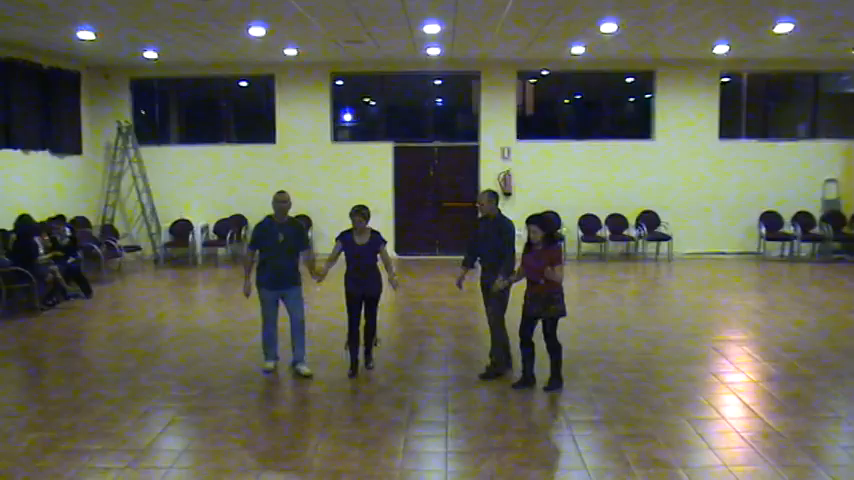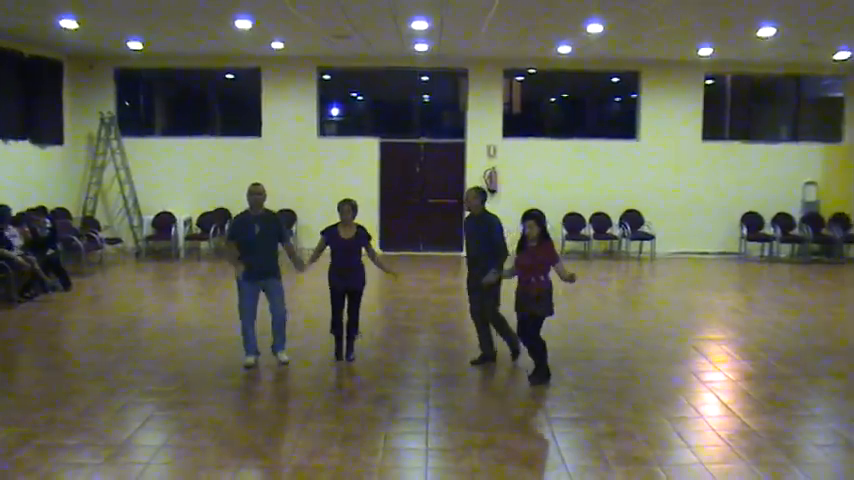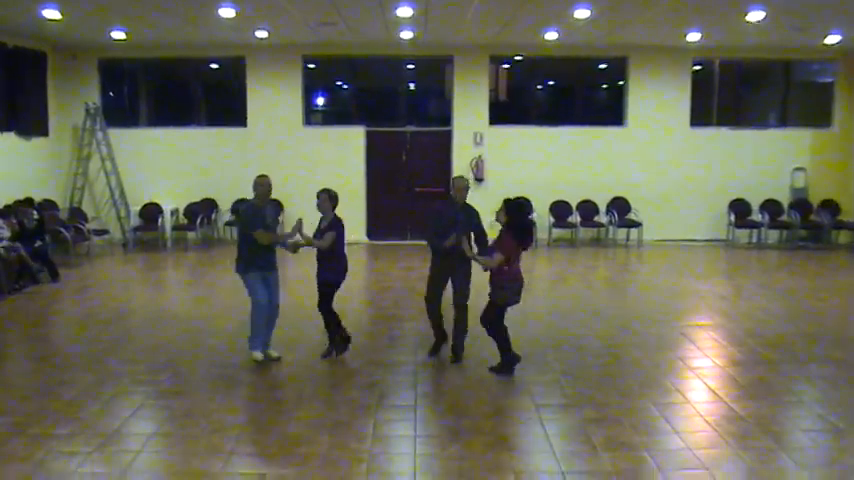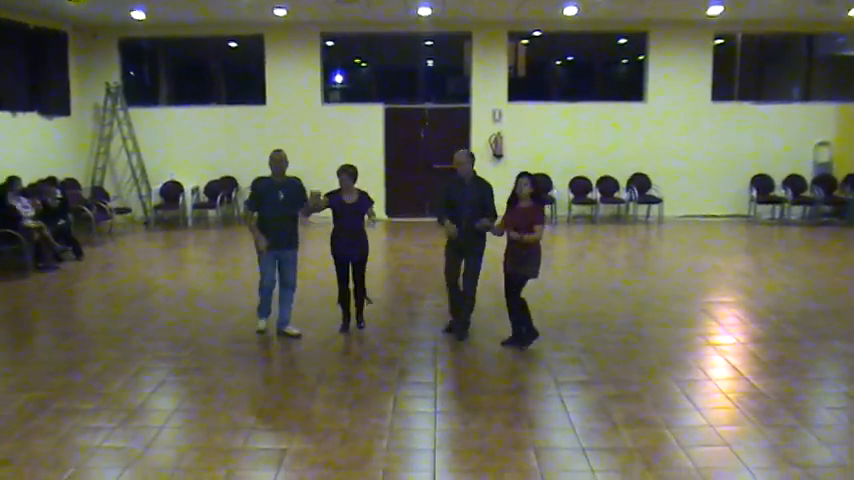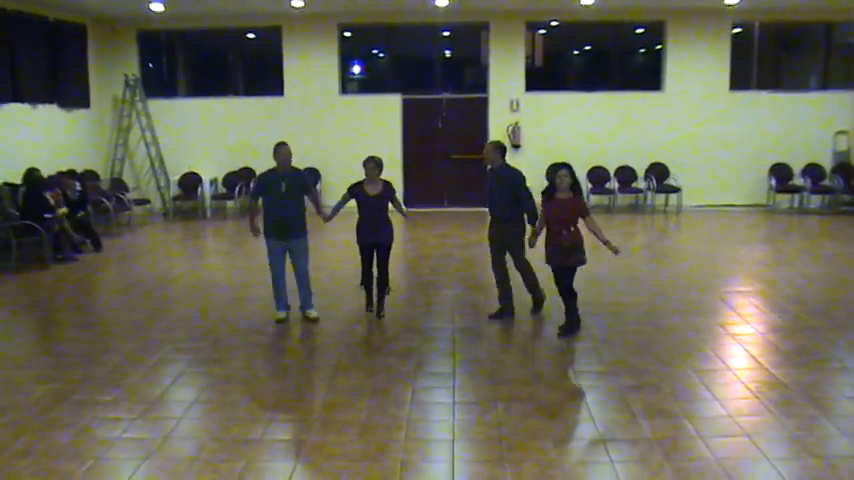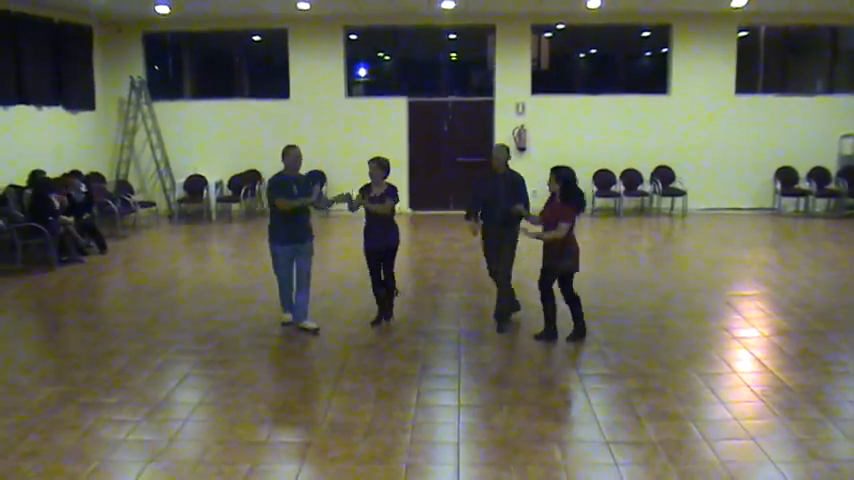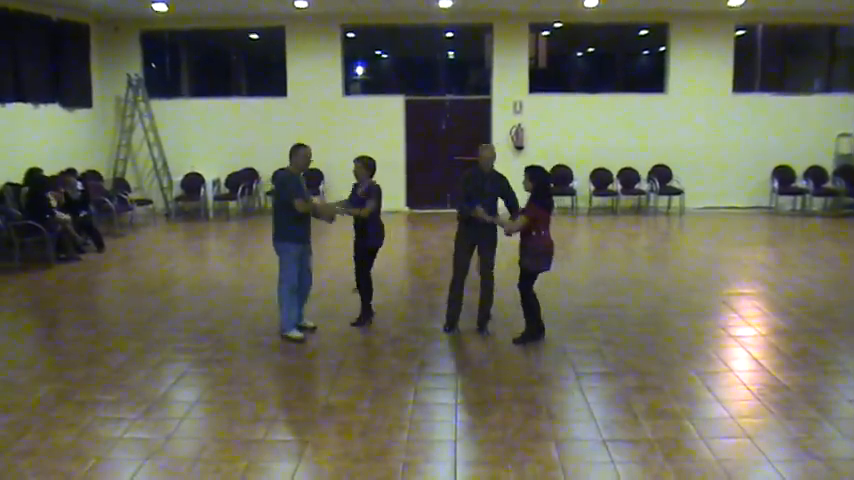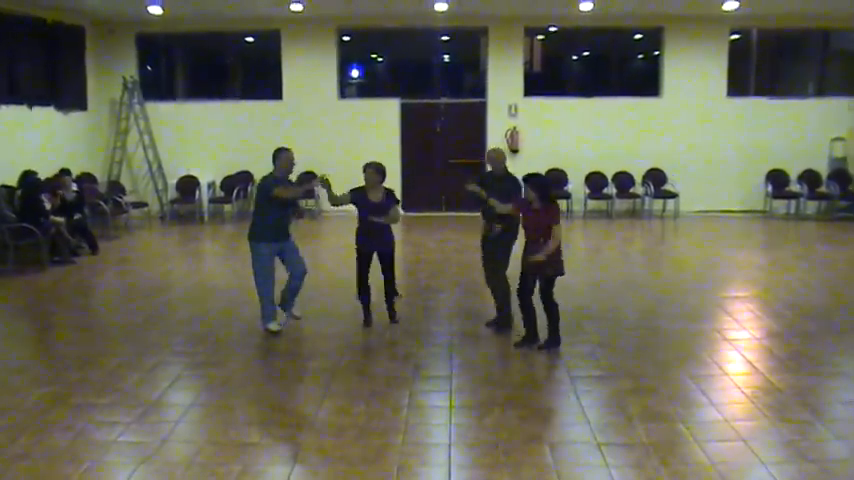
dt=0.7s
person 1, frame 1
left shoulder: (297, 227)
right shoulder: (262, 227)
left elbow: (307, 253)
right elbow: (251, 254)
left wrist: (313, 270)
right wrist: (247, 280)
left hip: (292, 283)
right hip: (267, 283)
left knee: (298, 321)
right knee: (269, 323)
left ankle: (299, 362)
right ankle: (270, 358)
person 1, frame 2
left shoulder: (274, 219)
right shoulder: (239, 221)
left elbow: (286, 243)
right elbow: (230, 245)
left wrist: (296, 260)
right wrist: (236, 265)
left hip: (271, 274)
right hip: (247, 276)
left knee: (279, 312)
right knee: (247, 317)
left ankle: (279, 348)
right ankle: (251, 353)
person 1, frame 3
left shoulder: (270, 209)
right shoulder: (248, 211)
right elbow: (263, 238)
left wrist: (287, 243)
right wrist: (289, 236)
left hip: (269, 267)
right hip: (251, 268)
left knee: (273, 308)
right knee: (261, 304)
left ankle: (264, 346)
right ankle: (255, 346)
person 1, frame 4
left shoulder: (295, 185)
right shoulder: (260, 186)
left elbow: (303, 211)
right elbow: (249, 214)
right wrist: (257, 236)
left hip: (289, 243)
right hip: (267, 243)
left knee: (289, 284)
right knee: (267, 282)
left ankle: (284, 324)
right ankle: (263, 316)
person 1, frame 5
left shoulder: (299, 175)
right shoulder: (264, 179)
left elbow: (312, 195)
right elbow: (253, 201)
left wrist: (320, 212)
right wrist: (253, 224)
left hip: (298, 233)
right hip: (274, 235)
left knee: (302, 271)
right knee: (277, 273)
left ankle: (307, 307)
right ankle: (282, 309)
person 1, frame 6
left shoulder: (304, 181)
right shoulder: (275, 182)
left elbow: (316, 203)
right elbow: (283, 205)
right wrist: (308, 200)
left hip: (303, 237)
right hip: (281, 239)
left knee: (304, 278)
right knee: (284, 278)
left ankle: (301, 318)
right ankle: (287, 311)
person 1, frame 7
left shoulder: (298, 179)
right shoulder: (285, 179)
right elbow: (301, 207)
left wrist: (323, 214)
right wrist: (324, 209)
left hip: (302, 239)
right hip: (287, 240)
left knee: (305, 281)
right knee: (289, 283)
left ankle: (297, 318)
right ankle: (288, 327)
person 1, frame 8
left shoulder: (289, 184)
right shoulder: (267, 182)
left elbow: (293, 208)
right elbow: (285, 194)
right wrist: (309, 186)
left hip: (283, 237)
right hip: (262, 240)
left knee: (299, 270)
right knee: (266, 281)
left ankle: (286, 304)
right ankle: (269, 319)
person 2, frame 1
left shoulder: (505, 225)
right shoulder: (482, 223)
left elbow: (508, 255)
right elbow: (473, 249)
left wrist: (501, 278)
right wrist: (463, 272)
left hip: (501, 277)
right hip: (486, 274)
left knee: (495, 317)
right knee: (492, 317)
left ankle: (499, 365)
right ankle: (503, 360)
person 2, frame 2
left shoulder: (491, 222)
right shoulder: (469, 221)
left elbow: (501, 251)
left wrist: (495, 272)
left hip: (490, 273)
right hip: (473, 273)
left knee: (491, 313)
right knee: (476, 312)
left ankle: (513, 343)
right ankle: (487, 352)
person 2, frame 3
left shoulder: (470, 212)
right shoulder: (440, 210)
left elbow: (480, 237)
right elbow: (431, 238)
right wrist: (445, 243)
left hip: (462, 263)
right hip: (440, 261)
left knee: (461, 306)
right knee: (431, 302)
left ankle: (457, 349)
right ankle: (440, 337)
person 2, frame 4
left shoulder: (483, 187)
right shoulder: (452, 186)
left elbow: (490, 213)
right elbow: (442, 209)
left wrist: (487, 222)
right wrist: (446, 223)
left hip: (476, 239)
right hip: (455, 238)
left knee: (469, 282)
right knee: (451, 279)
left ankle: (463, 325)
right ankle: (456, 317)
person 2, frame 5
left shoulder: (514, 175)
right shoulder: (491, 174)
left elbow: (527, 201)
left wrist: (534, 225)
left hip: (513, 225)
right hip: (496, 225)
left knee: (520, 264)
right knee: (497, 264)
left ankle: (538, 298)
right ankle: (506, 306)
person 2, frame 6
left shoulder: (516, 179)
right shoulder: (486, 180)
left elbow: (524, 206)
right elbow: (476, 202)
left wrist: (519, 211)
right wrist: (472, 220)
left hip: (508, 230)
right hip: (488, 229)
left knee: (504, 272)
right knee: (493, 271)
left ankle: (502, 317)
right ankle: (512, 303)
person 2, frame 7
left shoulder: (500, 180)
right shoulder: (469, 178)
left elbow: (513, 204)
right elbow: (461, 205)
right wrist: (474, 213)
left hip: (488, 231)
right hip: (467, 228)
left knee: (486, 275)
right knee: (459, 274)
left ankle: (483, 320)
right ankle: (452, 319)
person 2, frame 8
left shoulder: (513, 183)
right shoulder: (486, 178)
left wrist: (501, 226)
left hip: (506, 232)
right hip: (490, 230)
left knee: (498, 274)
right knee: (491, 273)
left ankle: (504, 318)
right ankle: (503, 315)
person 3, frame 1
left shoulder: (554, 250)
right shoulder: (529, 248)
left elbow: (559, 276)
right elbow: (521, 271)
left wrist: (552, 276)
right wrist: (506, 281)
left hip: (551, 298)
right hip: (532, 297)
left knee: (550, 338)
right knee: (524, 335)
left ankle: (556, 378)
right ankle: (527, 377)
person 3, frame 2
left shoulder: (547, 247)
right shoulder: (522, 246)
left elbow: (561, 271)
right elbow: (516, 270)
left wrist: (569, 278)
left hip: (540, 295)
right hip: (523, 294)
left knee: (532, 333)
right knee: (524, 332)
left ankle: (543, 372)
right ankle: (540, 366)
person 3, frame 3
left shoulder: (509, 237)
right shoulder: (510, 234)
left elbow: (493, 263)
left wrist: (470, 253)
right wrist: (490, 264)
left hip: (506, 284)
right hip: (506, 282)
left knee: (488, 320)
right knee: (496, 322)
left ankle: (509, 357)
right ankle: (507, 361)
person 3, frame 4
left shoulder: (536, 208)
right shoulder: (512, 207)
left elbow: (538, 235)
right elbow: (500, 230)
left wrist: (519, 236)
left hip: (528, 256)
right hip: (512, 255)
left knee: (513, 293)
right knee: (510, 295)
left ankle: (529, 331)
right ankle: (517, 334)
person 3, frame 5
left shoulder: (577, 200)
right shoulder: (547, 197)
left elbow: (590, 223)
right elbow: (543, 219)
left wrist: (607, 243)
right wrist: (535, 234)
left hip: (571, 246)
right hip: (553, 246)
left knee: (565, 284)
right knee: (562, 284)
left ankle: (572, 321)
right ankle: (572, 319)
person 3, frame 6
left shoulder: (568, 205)
right shoulder: (552, 201)
left elbow: (561, 233)
right elbow: (540, 220)
left wrist: (536, 235)
right wrist: (524, 213)
left hip: (565, 252)
right hip: (551, 251)
left knee: (566, 291)
right knee: (544, 287)
left ankle: (580, 328)
right ankle: (550, 329)
person 3, frame 7
left shoulder: (536, 202)
right shoulder: (541, 200)
left elbow: (516, 226)
left hip: (538, 250)
right hip: (532, 249)
left knee: (525, 287)
right knee: (526, 287)
left ankle: (532, 331)
right ankle: (536, 327)
person 3, frame 8
left shoulder: (551, 208)
right shoulder: (524, 205)
left elbow: (556, 238)
right elbow: (504, 208)
left wrist: (543, 255)
right wrist: (486, 197)
left hip: (548, 256)
right hip: (530, 254)
left knee: (546, 296)
right knee: (523, 293)
left ankle: (554, 337)
right ankle: (531, 334)
person 4, frame 1
left shoulder: (376, 237)
right shoulder: (345, 236)
left elbow: (386, 259)
right elbow: (333, 257)
left wrist: (391, 276)
right wrist: (323, 272)
left hip: (373, 284)
right hip: (353, 284)
left knee: (371, 321)
right knee: (353, 323)
left ankle: (368, 355)
right ankle: (353, 363)
person 4, frame 2
left shoulder: (361, 232)
right shoulder: (330, 231)
left elbow: (371, 254)
right elbow: (318, 251)
left wrist: (385, 268)
right wrist: (309, 262)
left hip: (356, 278)
right hip: (336, 277)
left knee: (353, 314)
right knee: (337, 313)
left ankle: (350, 347)
right ankle: (338, 346)
person 4, frame 3
left shoulder: (335, 223)
right shoulder: (324, 220)
left elbow: (323, 245)
left wrist: (303, 236)
right wrist: (302, 243)
left hip: (335, 269)
right hip: (325, 268)
left knee: (324, 305)
right knee: (325, 305)
left ankle: (343, 337)
right ankle: (334, 342)
person 4, frame 4
left shoulder: (363, 197)
right shoulder: (333, 196)
left elbow: (371, 214)
right elbow: (317, 208)
left wrist: (372, 219)
right wrist: (315, 203)
left hip: (358, 243)
right hip: (339, 243)
left knee: (359, 280)
right knee: (342, 282)
left ankle: (360, 315)
right ankle: (345, 318)
person 4, frame 5
left shoulder: (387, 187)
right shoulder: (356, 188)
left elbow: (396, 204)
right elbow: (341, 204)
left wrist: (404, 215)
right wrist: (329, 217)
left hip: (384, 233)
right hip: (365, 233)
left knee: (382, 269)
right knee: (366, 267)
left ankle: (380, 304)
right ankle: (369, 300)
person 4, frame 6
left shoulder: (391, 190)
right shoulder: (366, 189)
left elbow: (385, 210)
right elbow: (353, 208)
left wrist: (368, 204)
right wrist: (350, 200)
left hip: (389, 237)
right hip: (371, 237)
left knee: (388, 273)
right knee: (374, 274)
left ankle: (389, 306)
right ankle: (382, 310)
person 4, frame 7
left shoulder: (374, 189)
right shoulder: (357, 187)
left elbow: (366, 212)
right elbow: (349, 205)
left wrist: (347, 209)
right wrist: (342, 205)
left hip: (373, 235)
right hip: (361, 234)
left knee: (364, 272)
right knee: (360, 272)
left ankle: (366, 313)
right ankle: (366, 309)
person 4, frame 8
left shoulder: (389, 194)
right shoulder: (358, 193)
left elbow: (395, 218)
right elbow: (336, 201)
left wrist: (380, 219)
right wrist: (329, 189)
left hip: (385, 239)
right hip: (365, 240)
left knee: (389, 275)
right knee: (362, 276)
left ankle: (391, 310)
right ankle: (367, 312)
